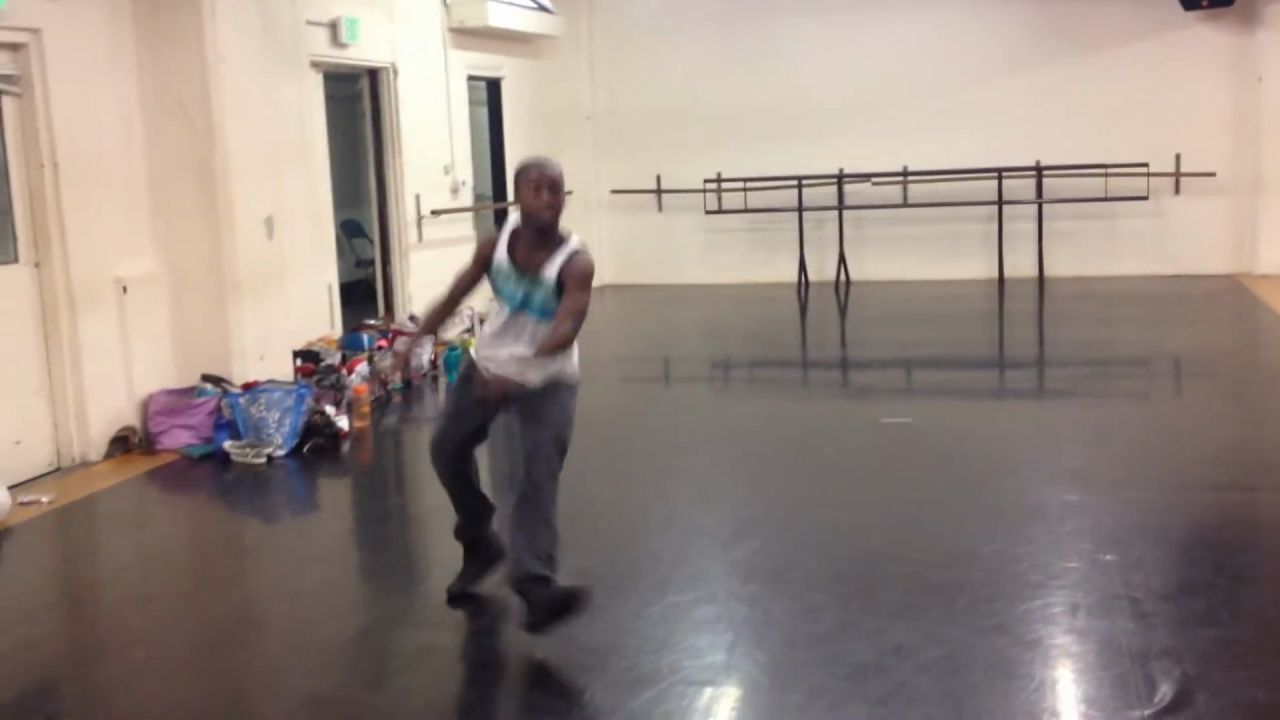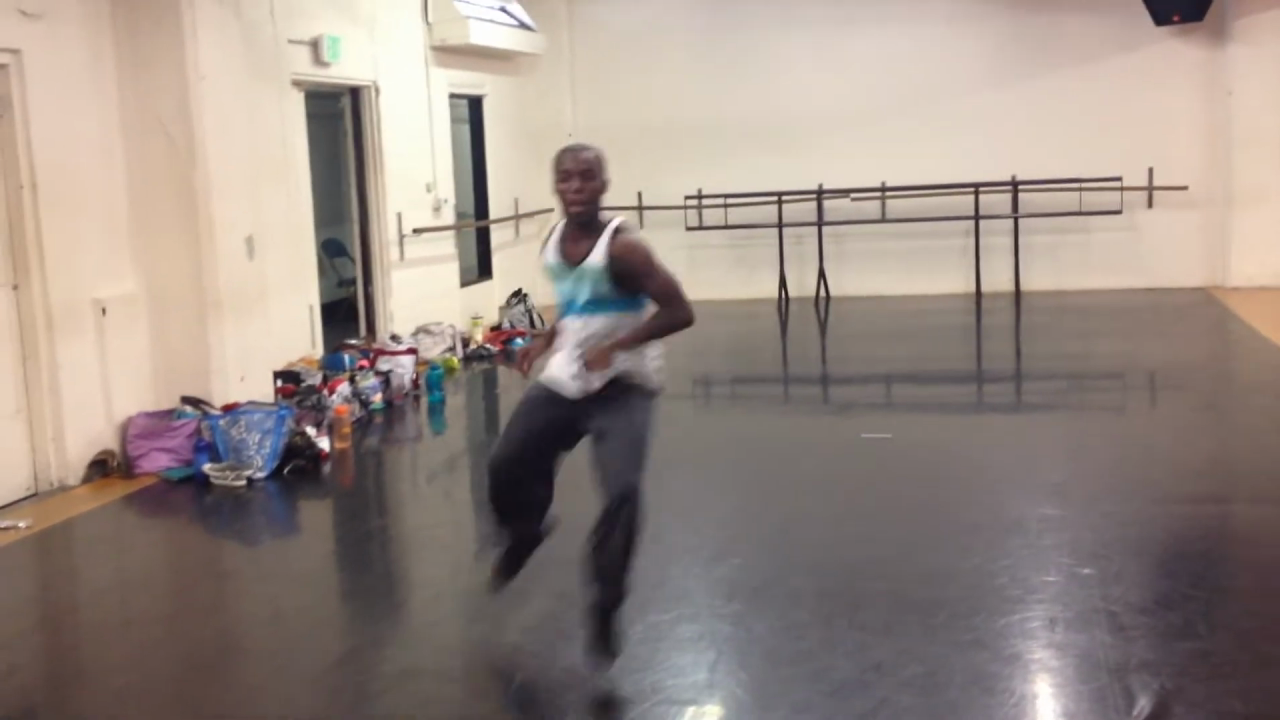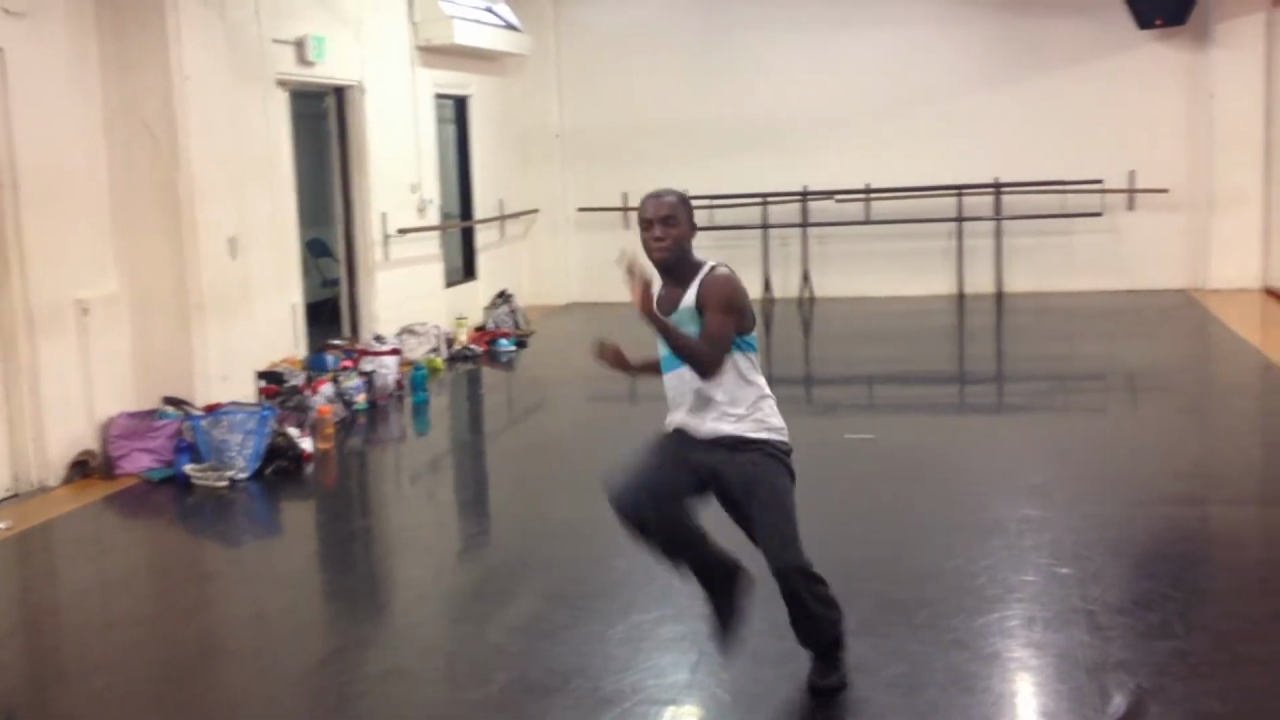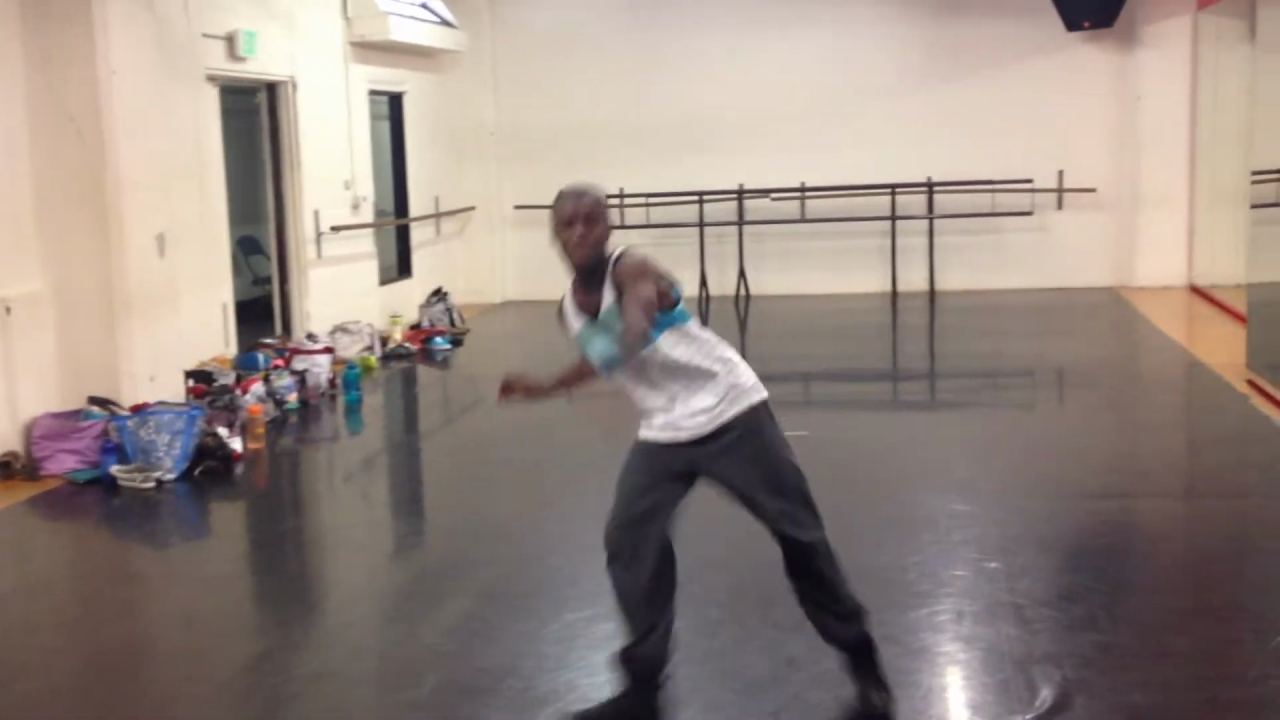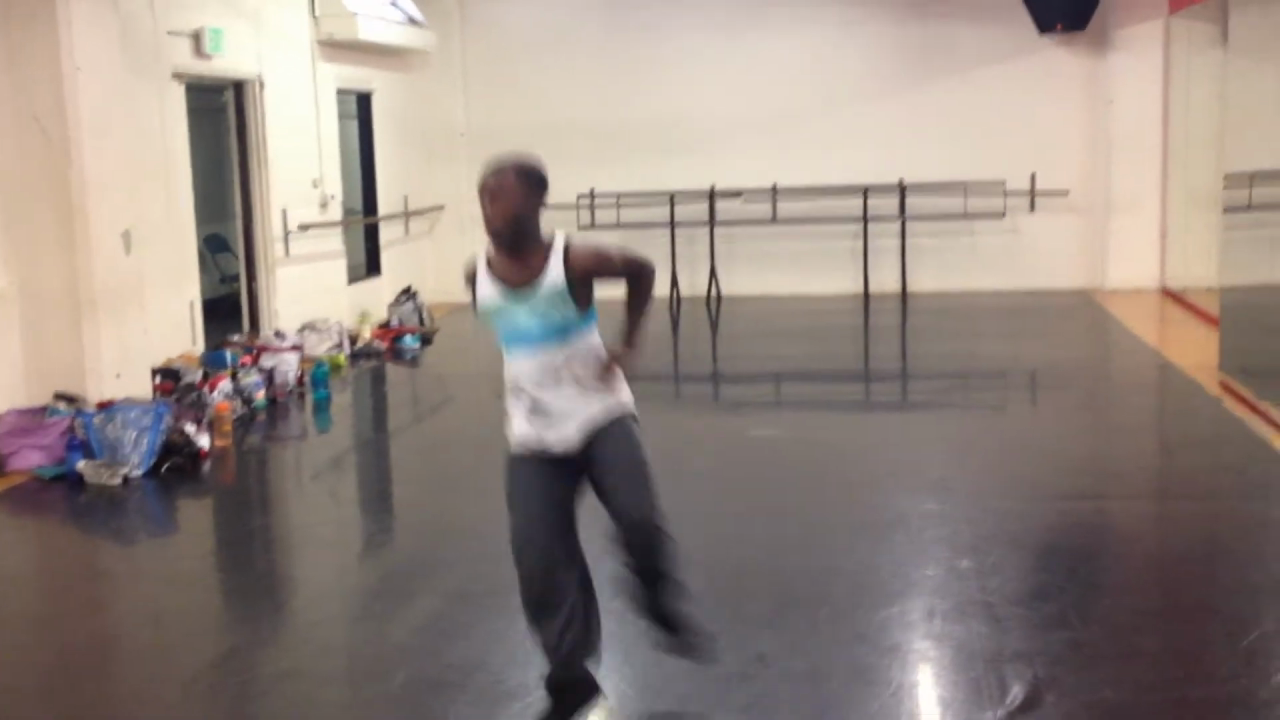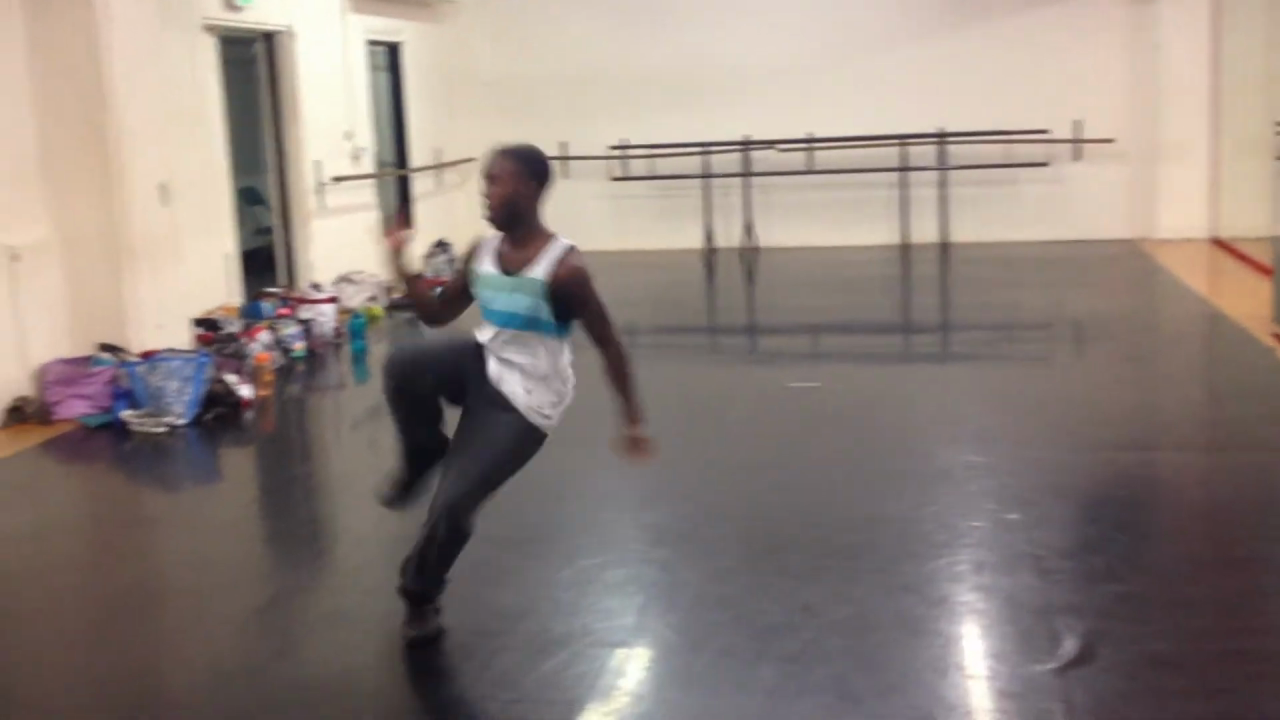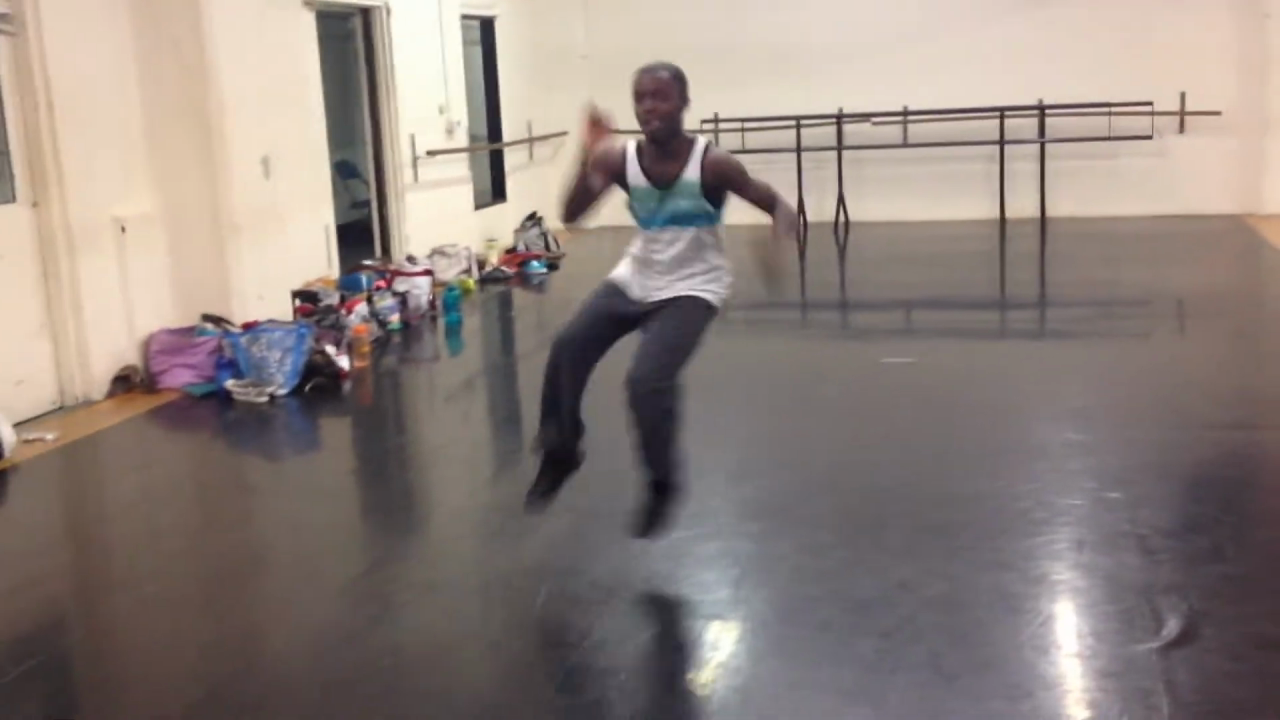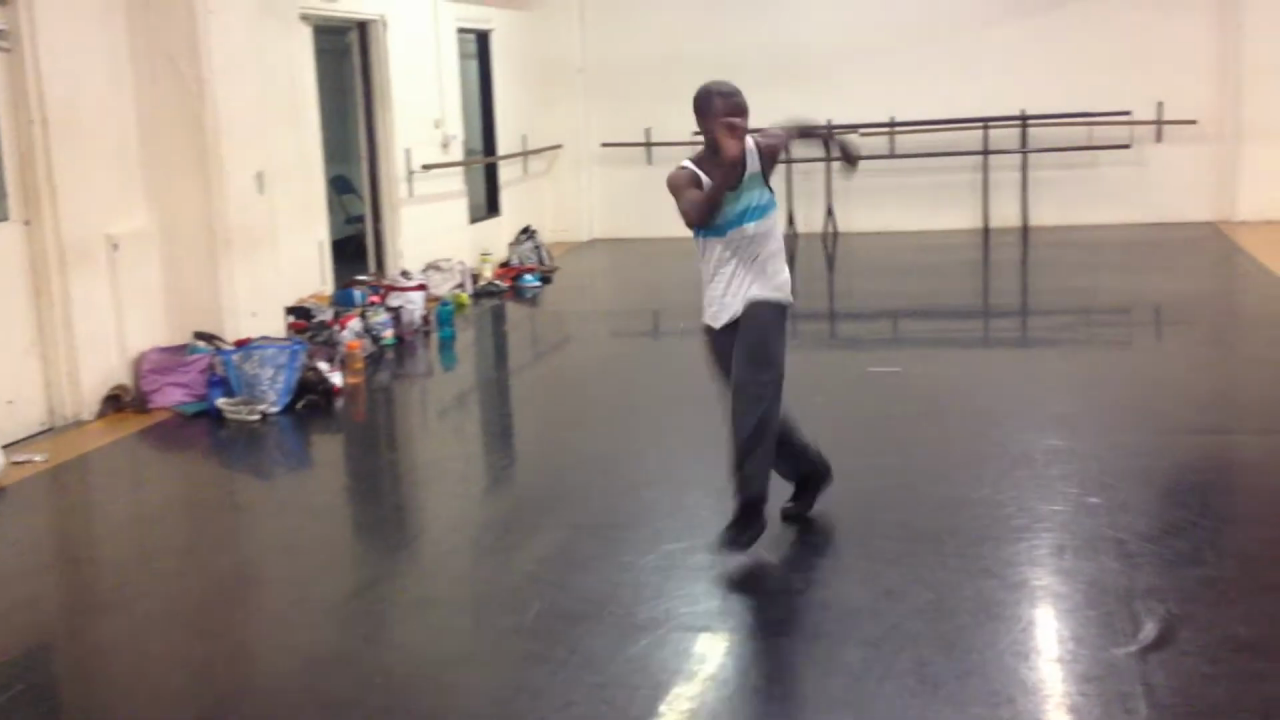
dt=0.3s
person 1, frame 1
left shoulder: (575, 261)
right shoulder: (493, 242)
left elbow: (567, 333)
right elbow: (457, 295)
left wrist: (519, 363)
right wrist: (419, 337)
left hip: (547, 378)
right hip: (488, 365)
left knee: (540, 469)
right knee: (448, 450)
left ankle: (537, 583)
right ankle: (480, 545)
person 1, frame 2
left shoulder: (625, 247)
right shoulder: (555, 240)
left elbow: (681, 312)
left wrist: (616, 344)
right wrist: (547, 338)
left hip: (621, 384)
right hip: (564, 380)
left knee: (622, 488)
right knee: (508, 466)
left ankle: (605, 610)
right ankle: (523, 534)
person 1, frame 3
left shoulder: (721, 285)
right shoulder: (659, 296)
left elbow: (709, 362)
left wrist: (651, 317)
right wrist: (631, 364)
left hip: (749, 437)
right hip: (693, 433)
left knee: (785, 561)
right knee: (632, 501)
left ankle: (827, 650)
right ankle: (719, 575)
person 1, frame 4
left shoulder: (631, 269)
right shoulder: (568, 309)
left elbow: (641, 317)
left wrist: (632, 344)
right wrist: (544, 387)
left hip: (730, 412)
right hip: (666, 431)
left knee: (799, 533)
right knee: (628, 538)
left ankle: (856, 650)
person 1, frame 5
left shoulder: (575, 261)
right shoulder: (478, 277)
left elbow: (641, 268)
left wrist: (624, 343)
left hip: (600, 419)
right hip: (533, 436)
left knee: (640, 524)
right knee: (541, 561)
left ankle: (662, 607)
person 1, frame 6
left shoulder: (565, 267)
right shoulder: (482, 252)
left elbow: (608, 343)
right elbow: (436, 314)
left wrist: (632, 419)
right wrist: (404, 272)
left hip: (527, 398)
right hip: (482, 366)
left knee: (452, 506)
right knee: (405, 366)
left ankle: (420, 594)
right ankle: (426, 454)
person 1, frame 7
left shoulder: (713, 163)
right shoulder: (618, 158)
left elbow: (770, 200)
right elbow: (572, 215)
left wrist: (786, 223)
right wrist: (590, 162)
left hip: (690, 289)
right hip: (635, 278)
left knee: (646, 381)
right knee: (566, 351)
left ankle: (661, 486)
right ankle: (559, 454)
person 1, frame 8
left shoulder: (761, 149)
right shoulder: (685, 177)
left elbow: (795, 128)
right elbow: (698, 217)
left wrist: (836, 141)
right wrist: (725, 162)
left hip: (764, 291)
right hip: (722, 301)
left knee: (754, 397)
right knee: (749, 399)
left ankle: (749, 509)
right ankle: (809, 472)
